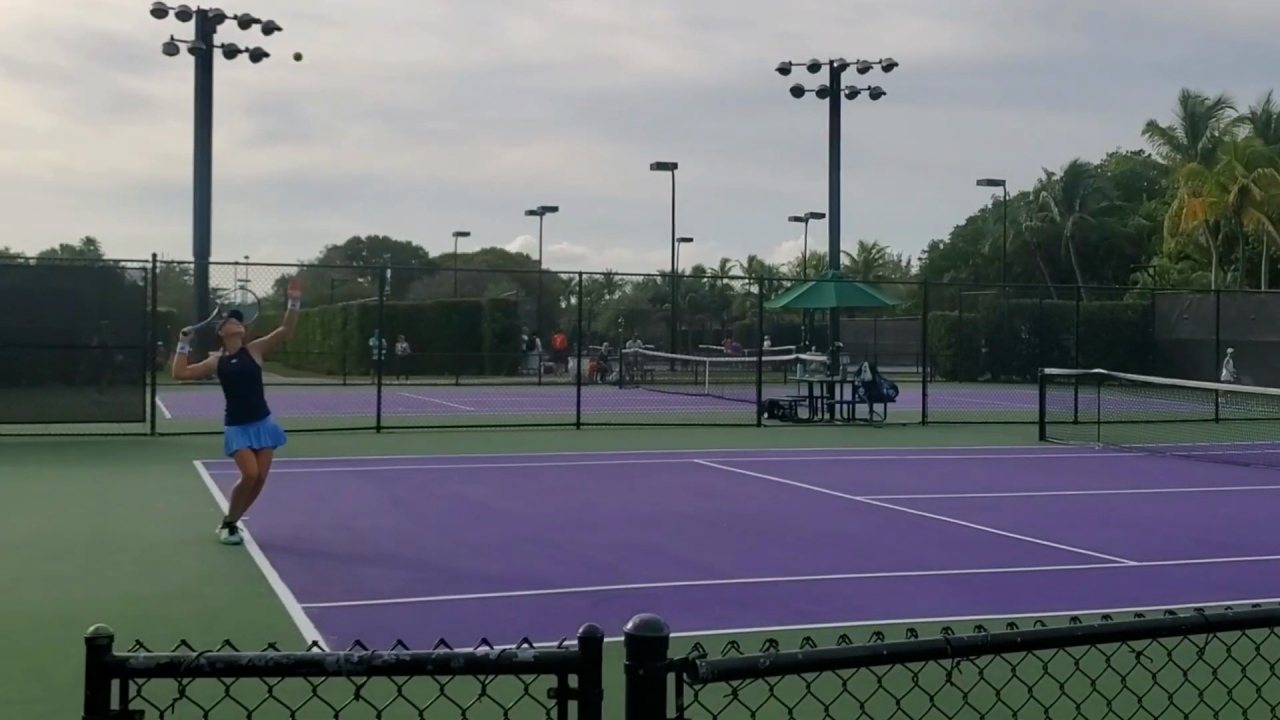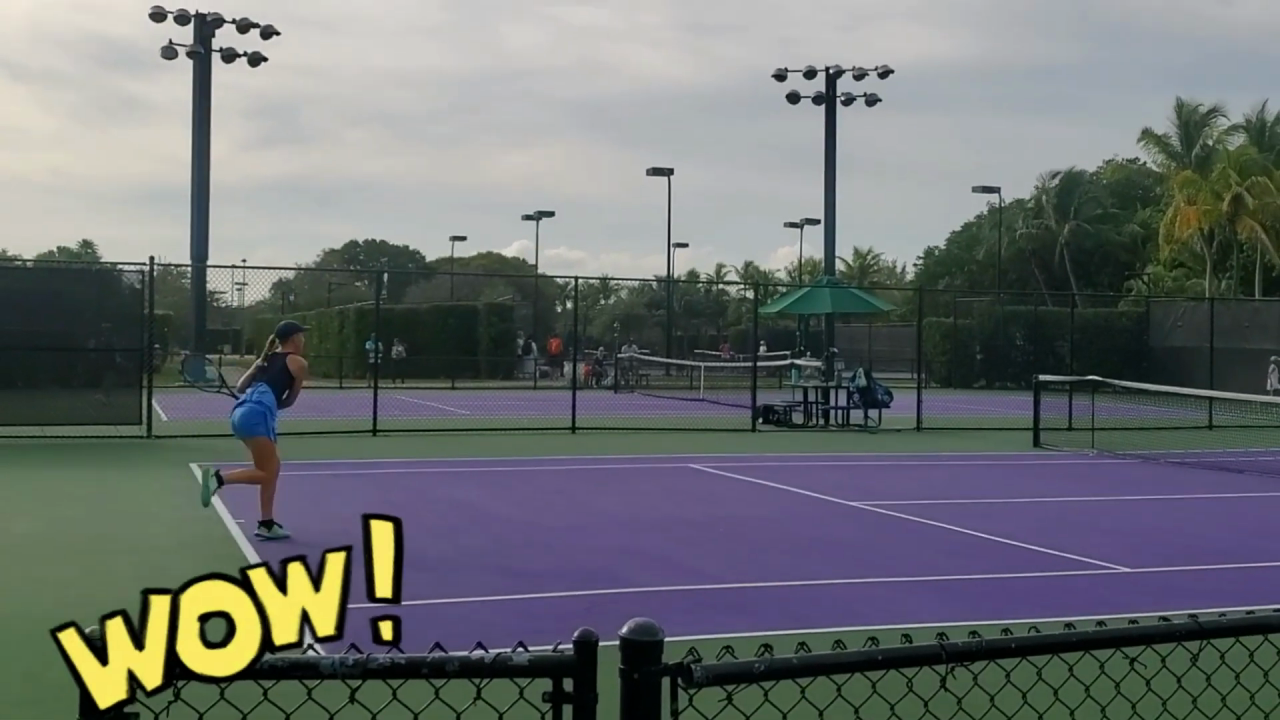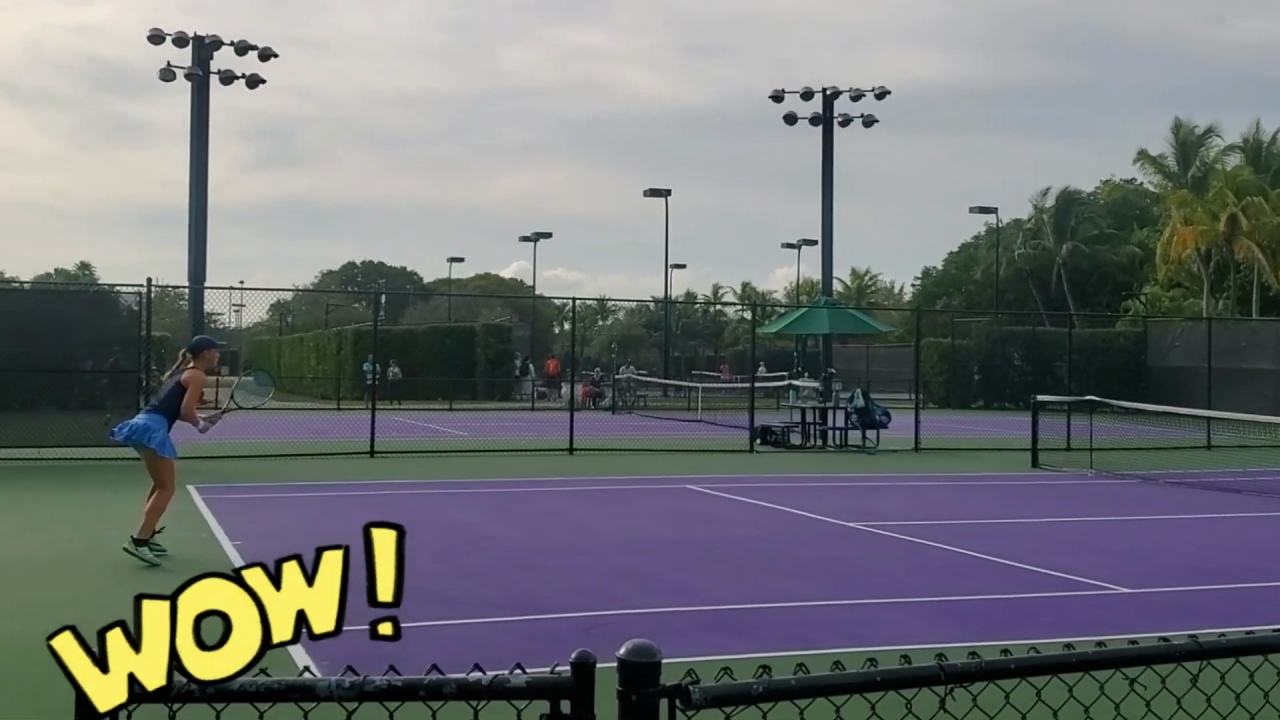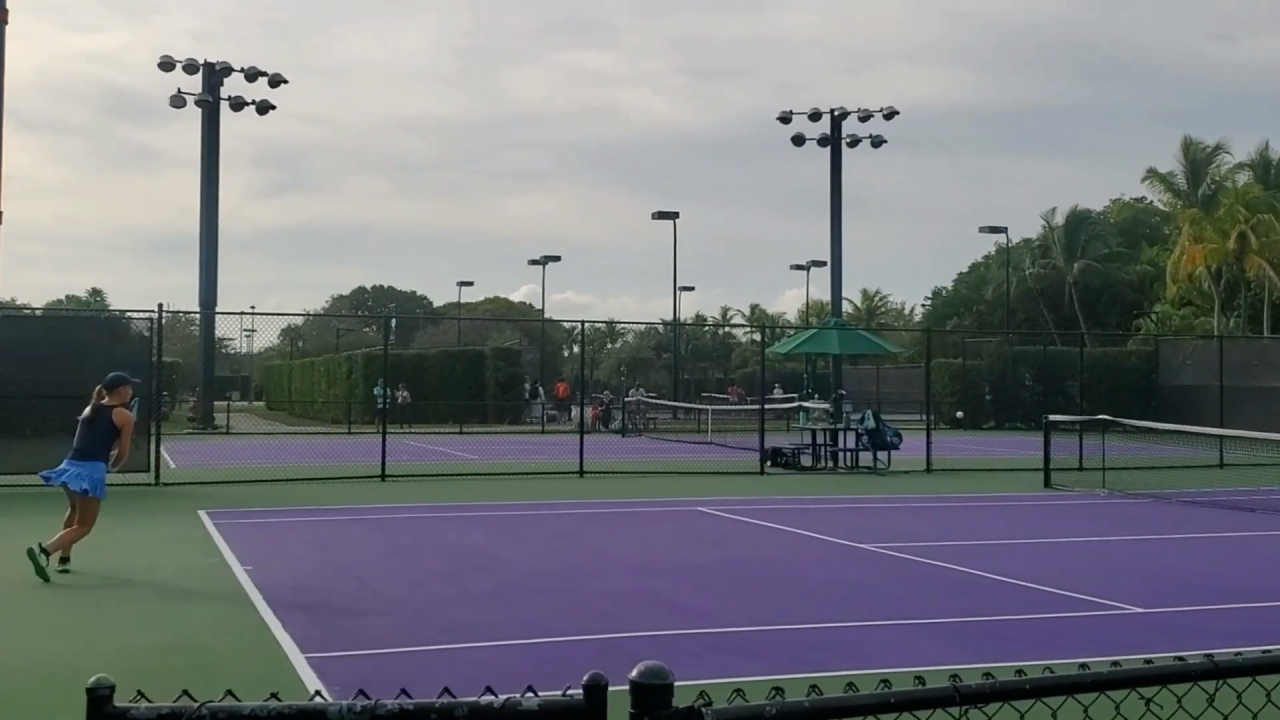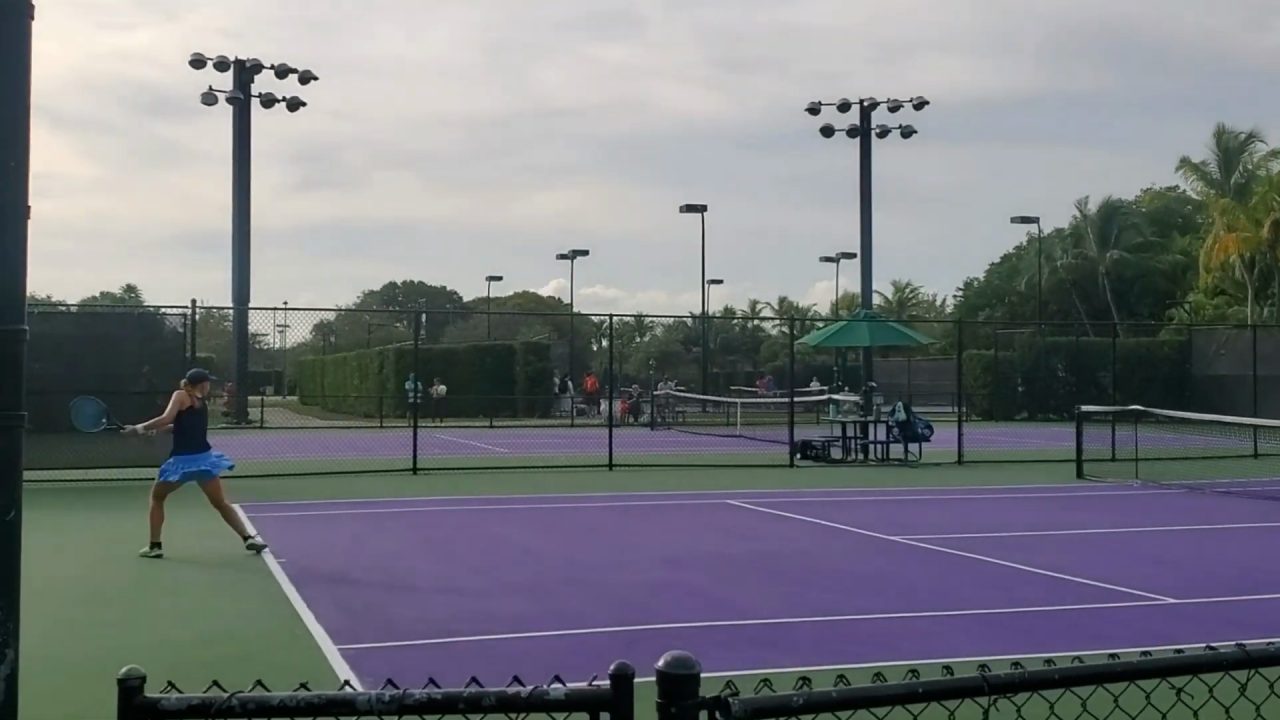
dt=0.7s
person 1, frame 1
left shoulder: (254, 351)
right shoulder: (216, 363)
left elbow: (285, 330)
right elbow: (178, 373)
left wrist: (293, 300)
right wrist: (182, 344)
left hip: (263, 425)
right hip: (238, 428)
left knee: (260, 479)
right knee: (250, 477)
left ankle: (232, 521)
right ankle: (228, 524)
person 1, frame 2
left shoulder: (265, 359)
right shoulder: (299, 363)
left elbow: (240, 387)
right elbow: (290, 399)
left hip: (243, 413)
right hip: (256, 416)
left knee: (271, 471)
right knee: (266, 473)
left ankle: (266, 524)
right ankle: (218, 477)
person 1, frame 3
left shoulder: (183, 373)
right shoulder: (197, 375)
right elbow: (186, 411)
left wrist: (203, 420)
right wrist: (201, 424)
left hip: (145, 425)
right hip: (153, 429)
left knee: (161, 483)
right knee: (167, 489)
left ankle: (147, 534)
right ankle: (139, 541)
person 1, frame 4
left shoulder: (90, 409)
right shoulder: (125, 416)
right elbow: (122, 453)
right wrist: (112, 466)
left hip: (70, 466)
right hip: (92, 470)
left knee: (75, 513)
right knee: (82, 527)
left ankle: (63, 559)
right ankle: (43, 551)
person 1, frame 5
left shoulder: (180, 396)
right shoulder: (203, 403)
left elbow: (166, 420)
left wrist: (140, 428)
right wrist: (151, 430)
left hip: (180, 461)
right hip: (204, 459)
left knee: (156, 497)
right knee: (220, 503)
left ankle: (155, 546)
right ankle: (249, 538)
